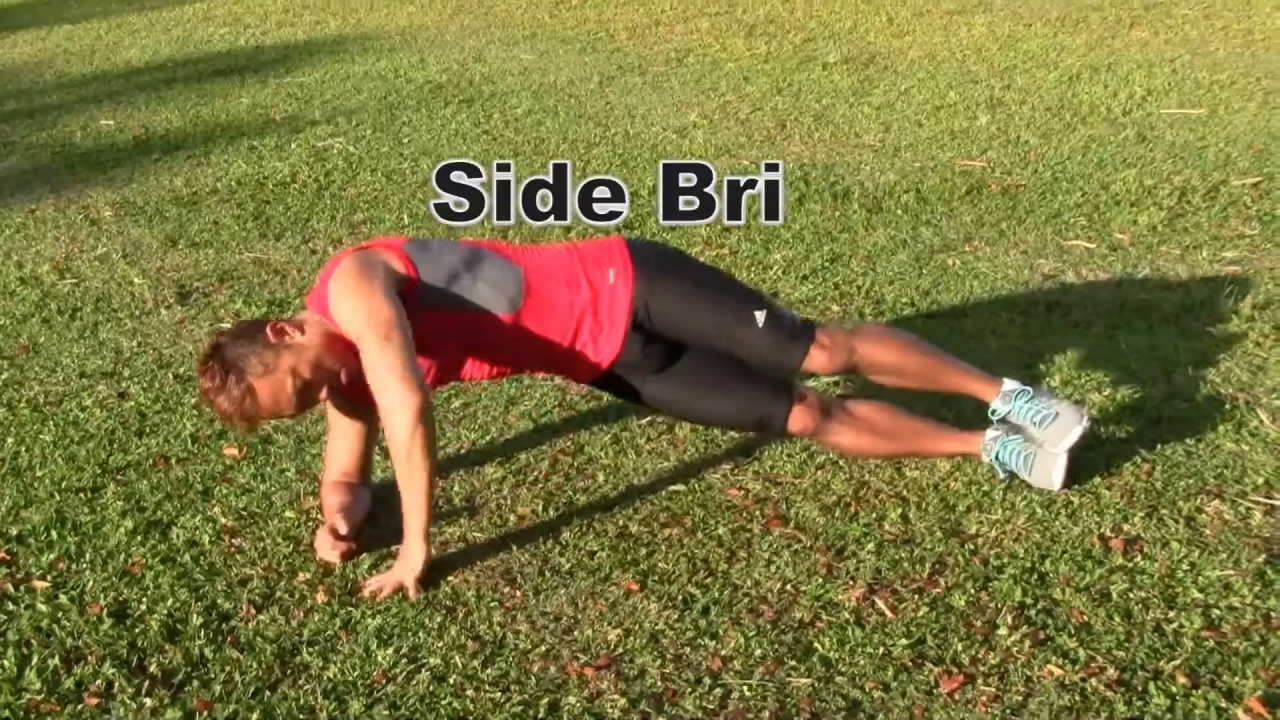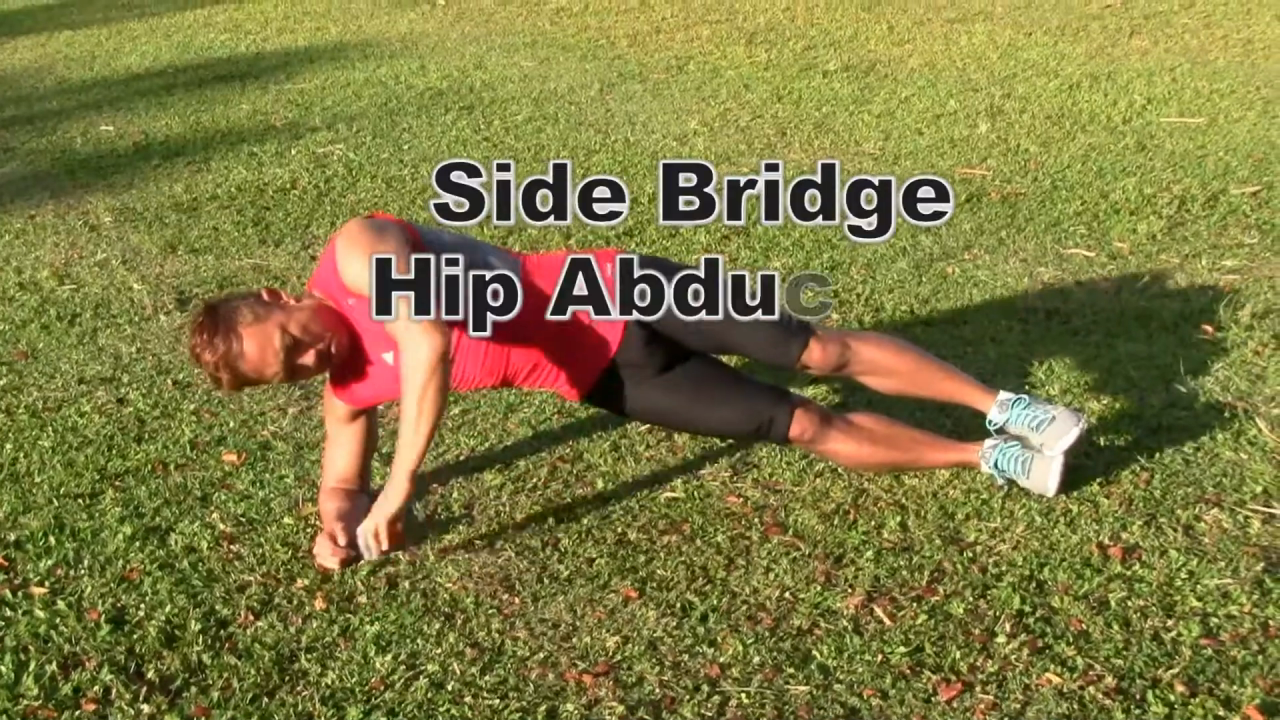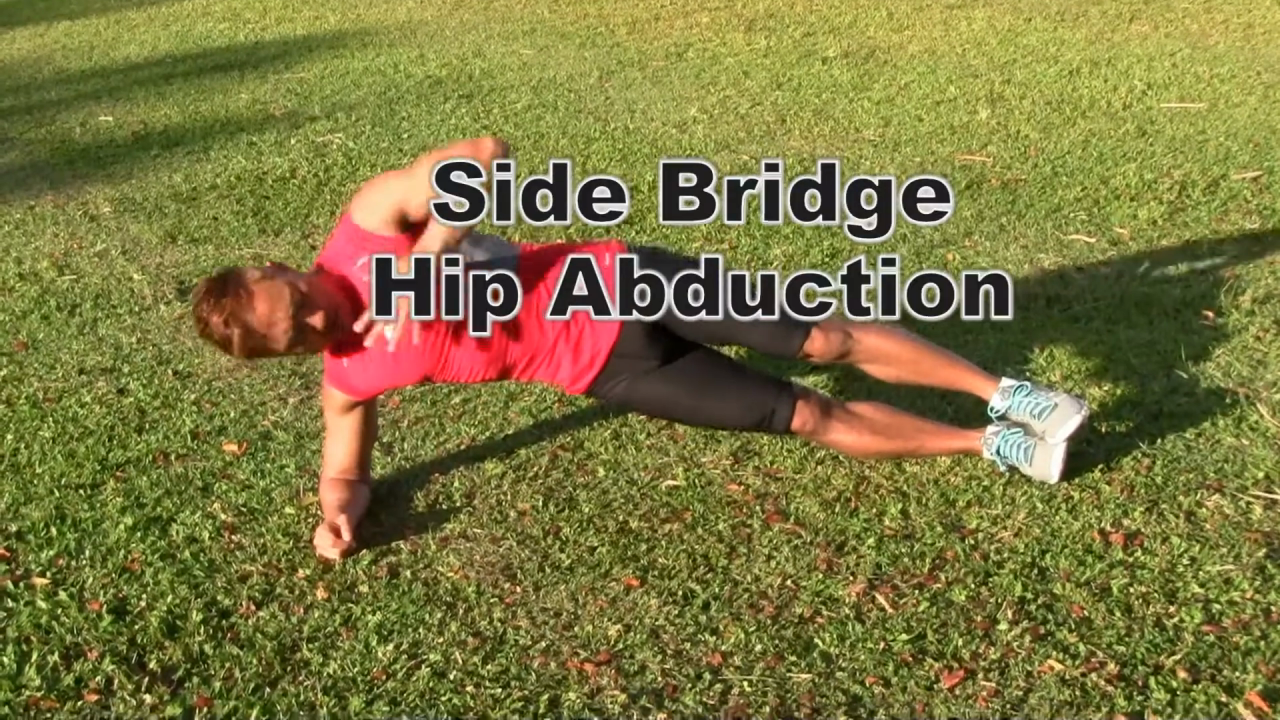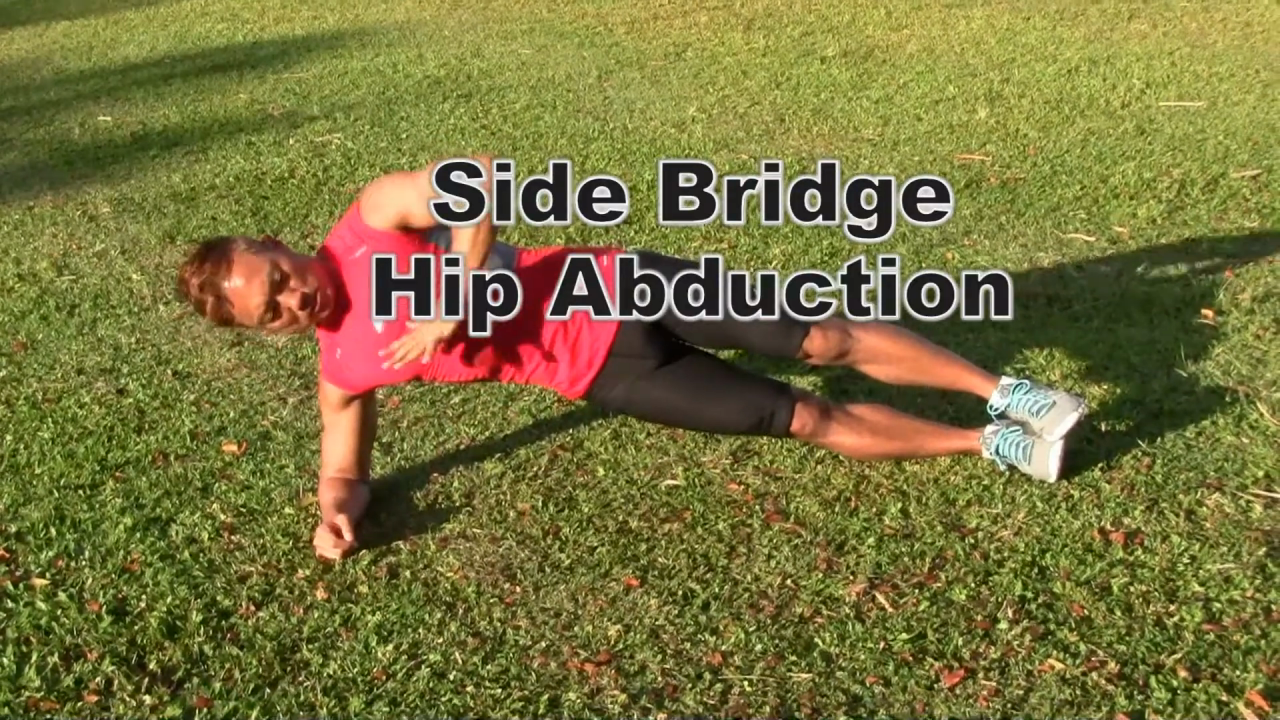
dt=0.7s
person 1, frame 1
left shoulder: (349, 283)
right shoulder: (347, 384)
left elbow: (409, 411)
right elbow: (345, 477)
left wrist: (417, 548)
right wrist: (336, 522)
left hip: (623, 284)
right hip: (612, 361)
left knee: (824, 353)
right knee: (807, 419)
left ankle: (1005, 397)
right ankle: (988, 448)
person 1, frame 2
left shoulder: (356, 252)
right shoulder: (346, 384)
left elbow: (430, 346)
right elbow: (342, 480)
left wrist: (401, 484)
right wrist: (335, 526)
left hip: (619, 297)
right hip: (604, 381)
left knee: (820, 349)
right knee: (806, 428)
left ankle: (1000, 404)
right ankle: (987, 459)
person 1, frame 3
left shoulder: (367, 220)
right shoulder: (349, 374)
left elbow: (483, 152)
right elbow: (344, 467)
left wrist: (418, 258)
right wrist: (337, 514)
left hip: (621, 289)
right hip: (606, 370)
left knee: (827, 338)
right knee: (808, 419)
left ankle: (1004, 393)
right ankle: (988, 446)
person 1, frame 4
left shoulder: (373, 215)
right shoulder: (344, 372)
left elbow: (476, 183)
right elbow: (345, 469)
left wrist: (451, 305)
right wrist: (336, 514)
left hip: (617, 288)
right hip: (604, 375)
left knee: (824, 337)
right knee: (807, 419)
left ankle: (1001, 392)
right ankle: (987, 442)
